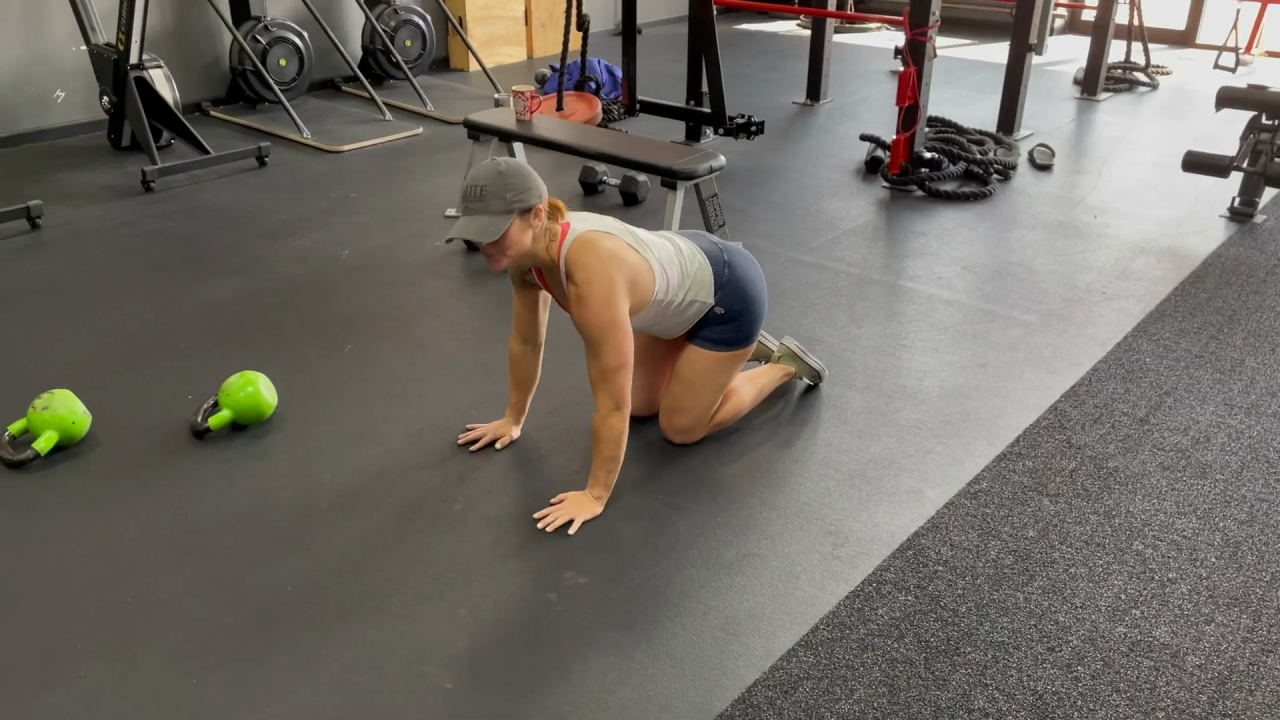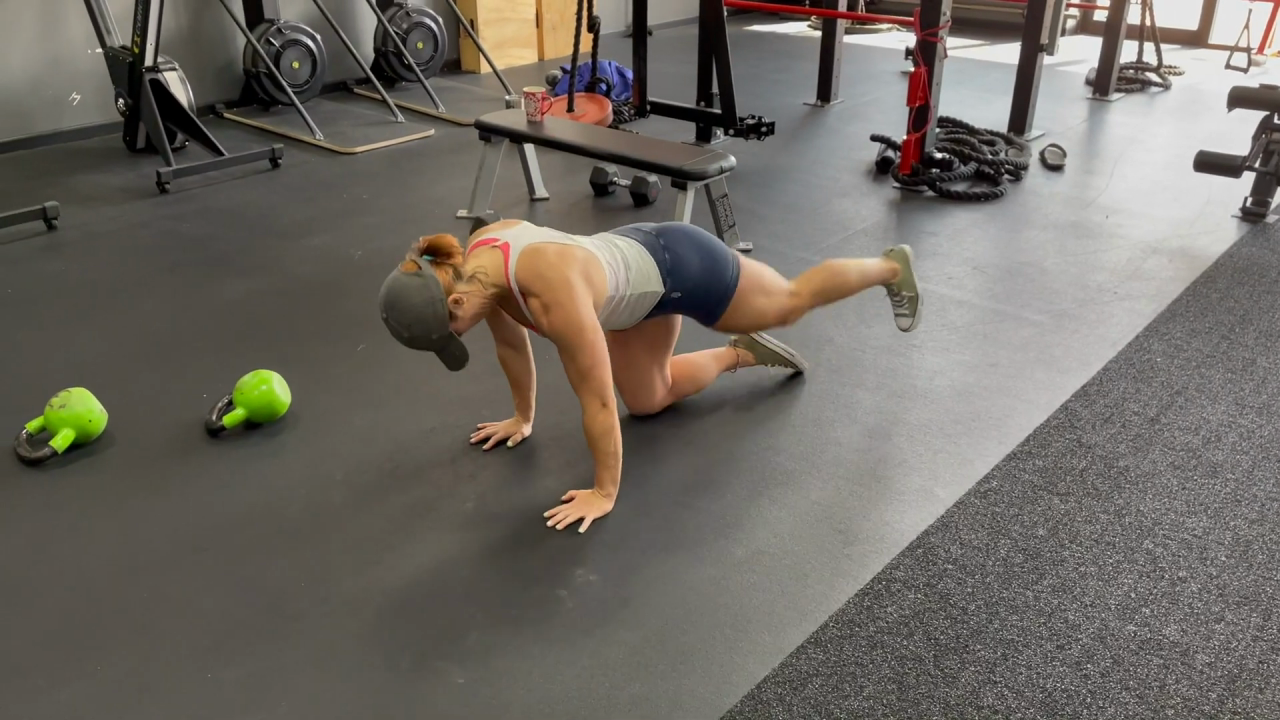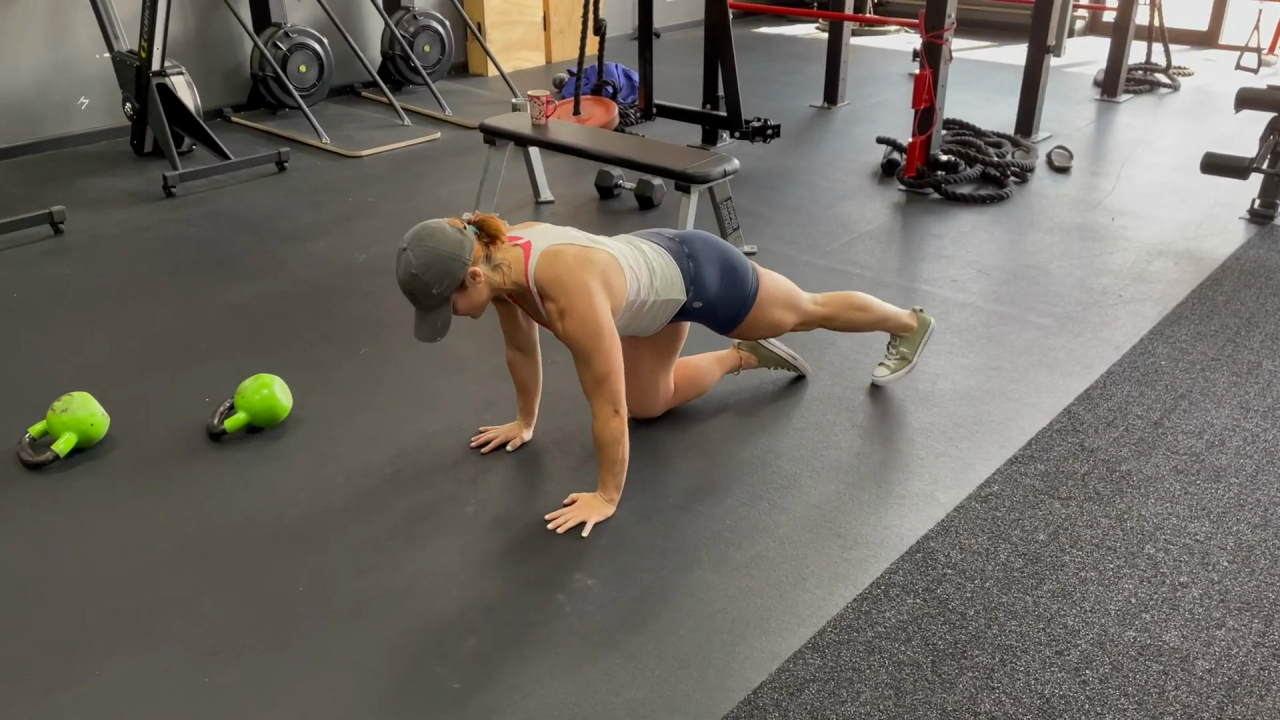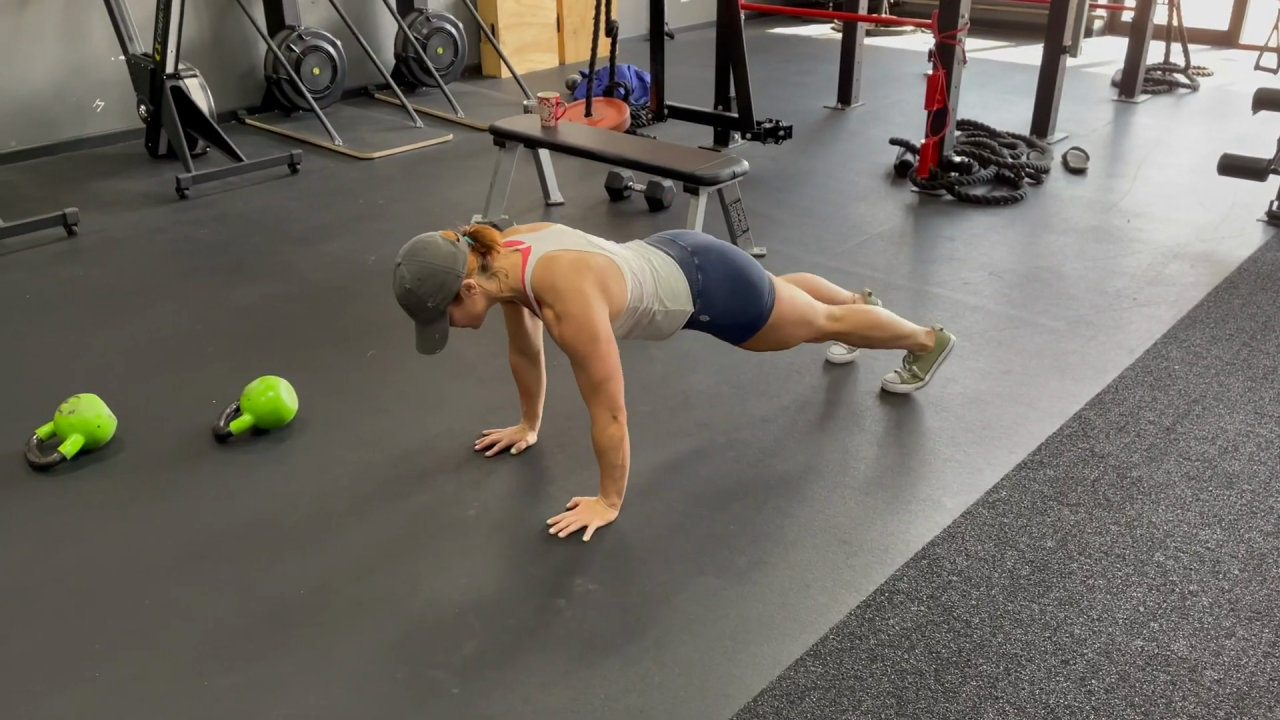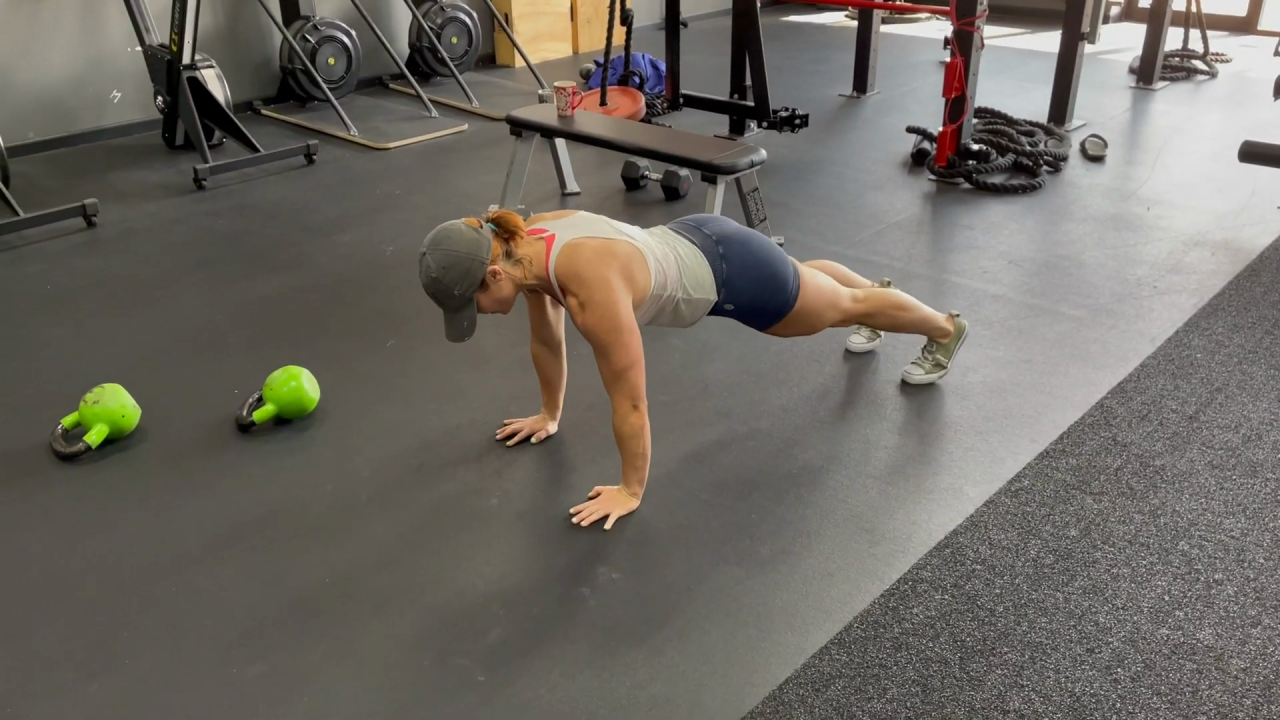
dt=1s
person 1, frame 1
left shoulder: (594, 278)
right shoulder: (524, 250)
left elbow: (613, 404)
right elbow: (525, 341)
left wrist: (595, 496)
right wrist: (512, 420)
left hip: (728, 293)
right hip: (687, 269)
left knee: (680, 427)
right knee: (641, 405)
left ankle: (784, 365)
right ankle: (743, 350)
person 1, frame 2
left shoulder: (551, 293)
right shoulder: (474, 265)
left elbow: (598, 402)
right elbow: (511, 342)
left wrist: (604, 493)
right wrist: (522, 417)
left hip: (682, 269)
right hip: (637, 256)
left knee: (793, 299)
right knee: (647, 401)
left ankle: (889, 268)
right ankle: (738, 353)
person 1, frame 3
left shoulder: (569, 294)
right shoulder: (497, 257)
left elbow: (608, 407)
right elbow: (521, 347)
left wrist: (607, 497)
right wrist: (524, 422)
left hip: (698, 276)
right hip: (651, 263)
left knee: (806, 311)
right knee: (649, 405)
left ankle: (909, 323)
right ankle: (746, 356)
person 1, frame 4
left shoulder: (566, 298)
right shoulder: (504, 255)
left elbow: (609, 412)
right elbow: (524, 350)
left wrist: (609, 501)
right wrist: (529, 424)
left hip: (709, 287)
right hip: (670, 255)
left knee: (821, 324)
right knee: (784, 292)
left ankle: (928, 342)
right ankle: (857, 298)
person 1, frame 5
left shoulder: (589, 286)
right shoulder: (528, 244)
left elbow: (629, 400)
right elbow: (546, 339)
left wrist: (631, 490)
right wrist: (549, 414)
left hip: (733, 272)
right hip: (695, 241)
left knee: (844, 308)
right knee: (804, 275)
left ankle: (946, 330)
right ankle: (875, 287)
